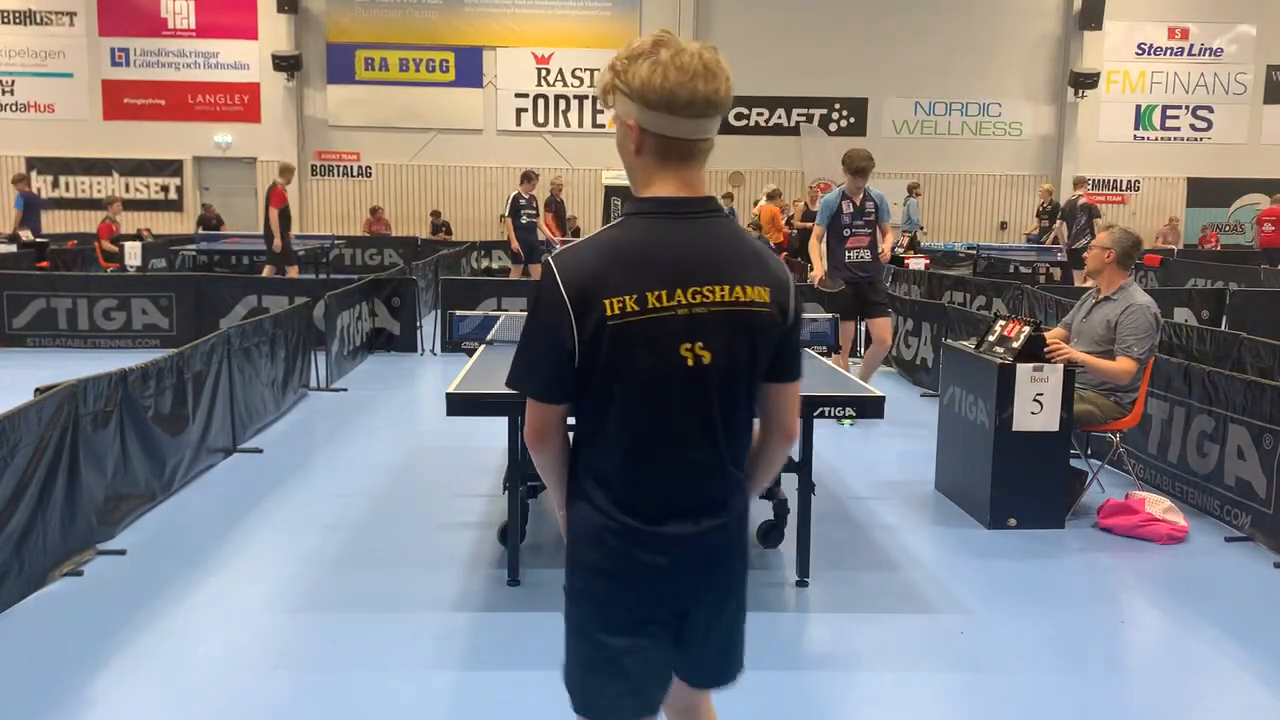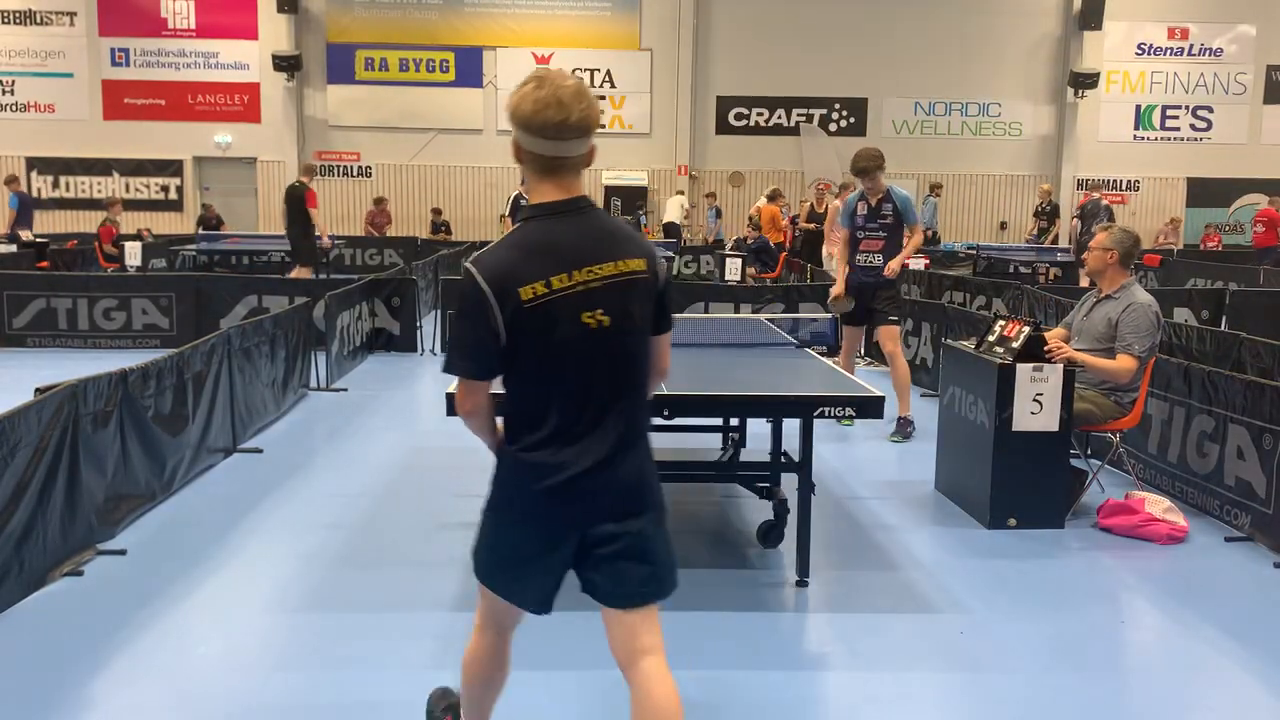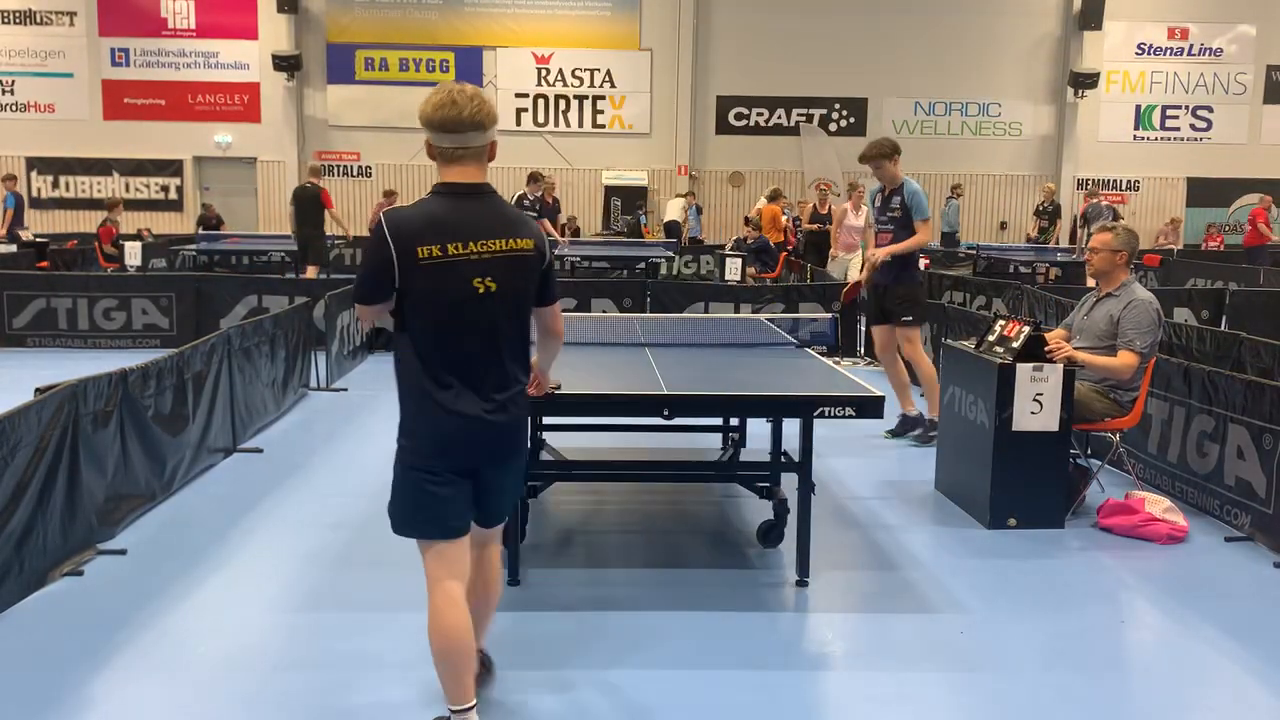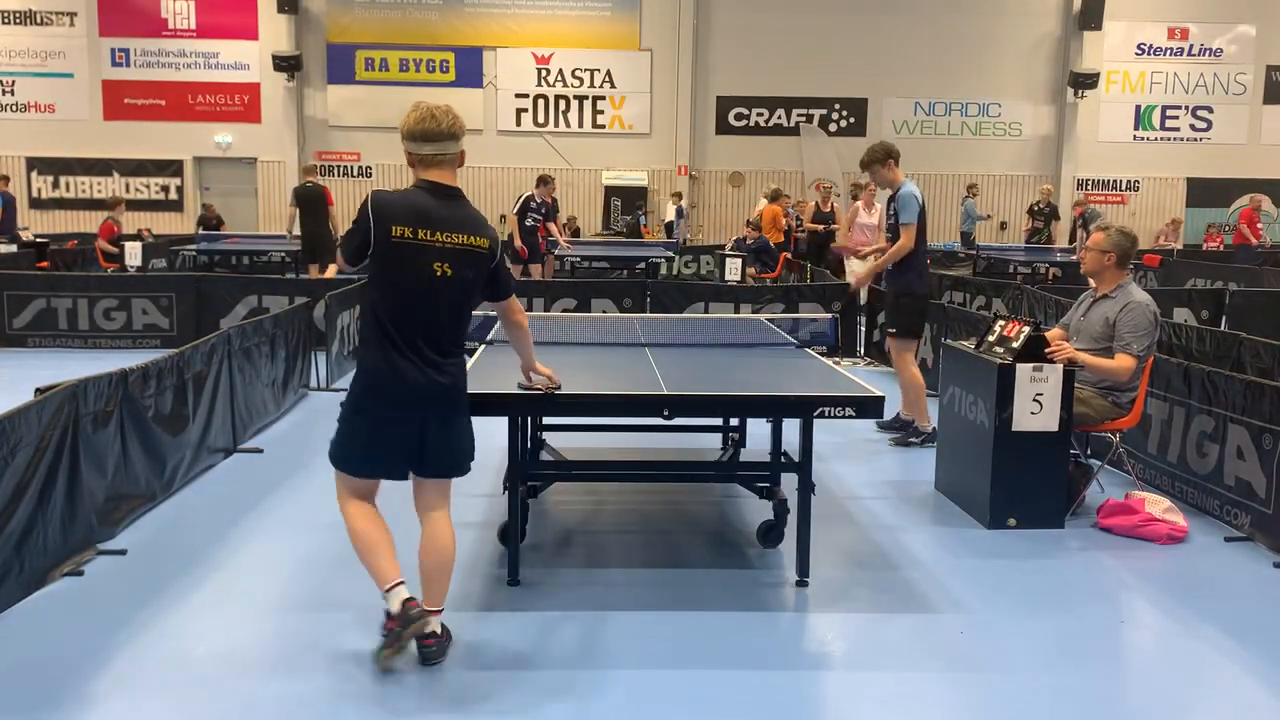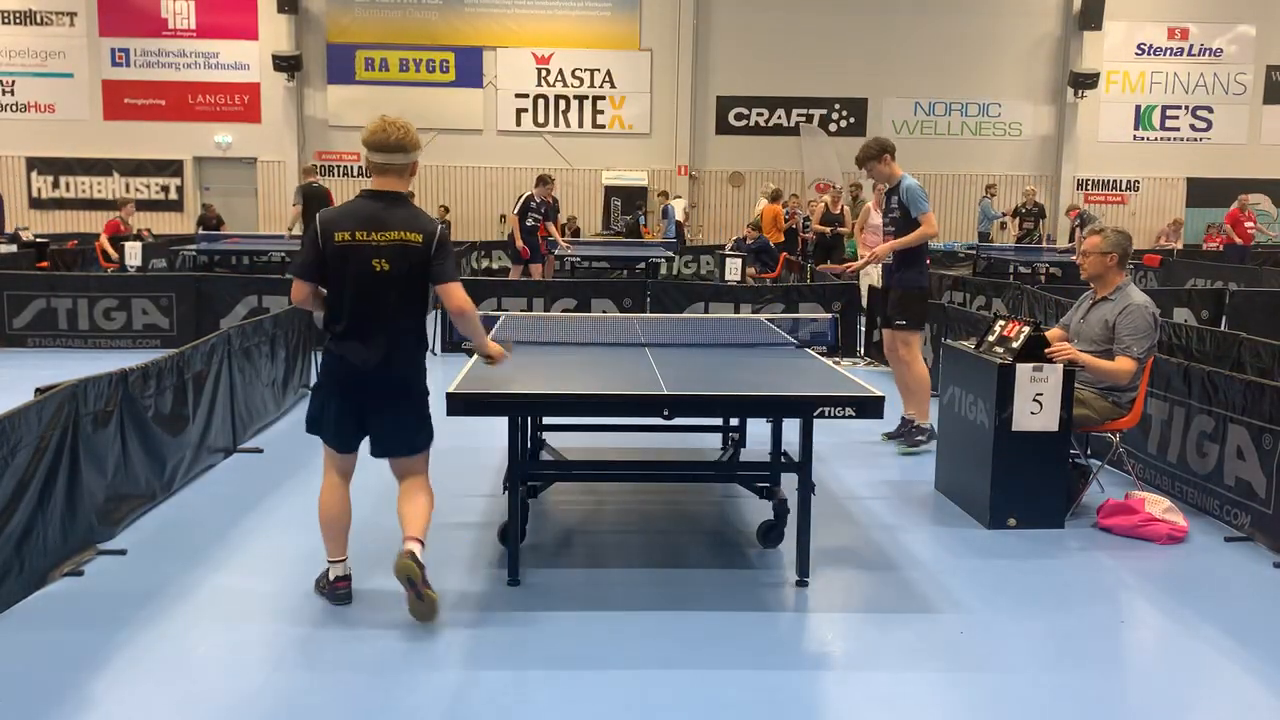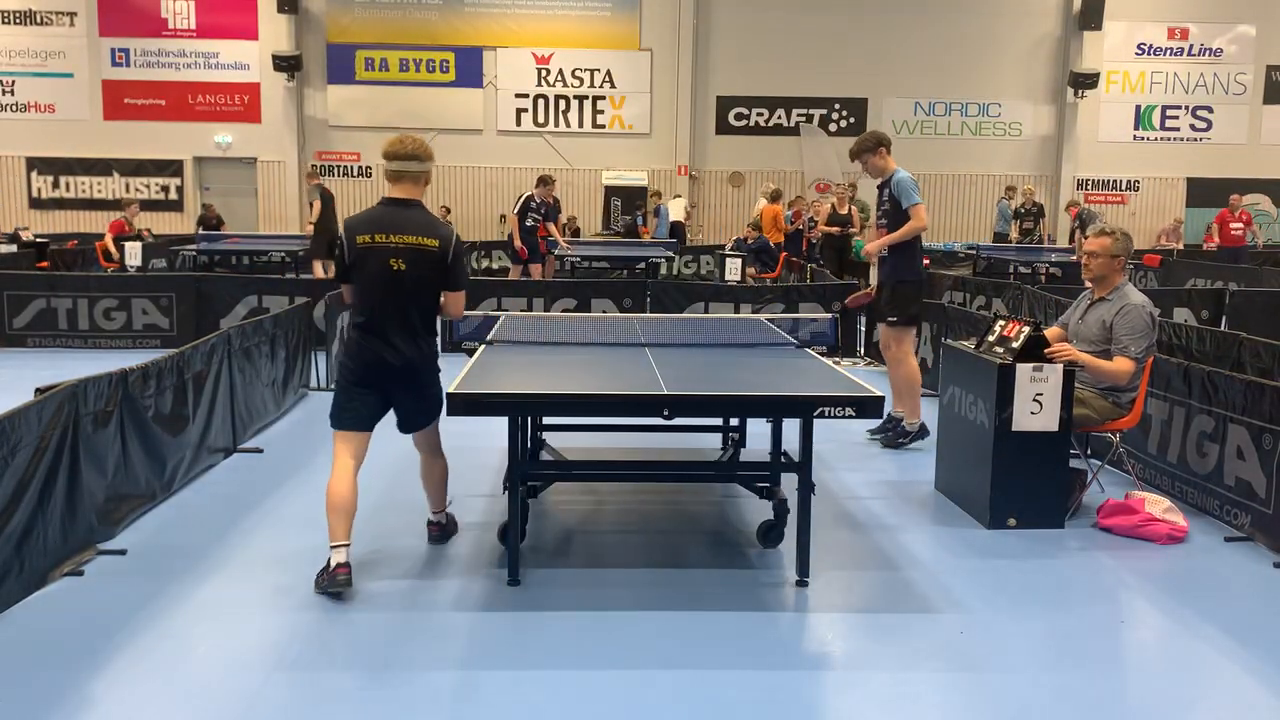
dt=0.4s
person 1, frame 1
left shoulder: (577, 272)
right shoulder: (766, 272)
left elbow: (542, 429)
right elbow: (782, 429)
left wrist: (571, 508)
left hip: (612, 550)
right hip: (718, 545)
person 1, frame 2
left shoulder: (491, 271)
right shoulder: (638, 250)
left elbow: (471, 404)
right elbow: (658, 370)
left hip: (534, 485)
right hip: (626, 479)
left knee: (495, 620)
right knee: (643, 654)
person 1, frame 3
left shoulder: (398, 227)
right shoulder: (529, 232)
left elbow: (369, 312)
right elbow: (553, 329)
right wrist: (538, 372)
left hip: (434, 428)
right hip: (505, 423)
left knee: (446, 574)
right knee: (487, 541)
right ankle: (474, 655)
person 1, frame 4
left shoulder: (381, 207)
right shoulder: (484, 233)
left elbow: (347, 261)
right elbow: (513, 317)
right wrist: (531, 366)
left hip: (382, 386)
right hip: (446, 390)
left knee: (356, 495)
right knee: (435, 509)
left ankle: (400, 603)
right ankle: (431, 624)
person 1, frame 5
left shoulder: (328, 223)
right shoulder: (427, 230)
left elbow: (301, 296)
right elbow: (458, 305)
right wrist: (485, 344)
left hip: (343, 370)
right hip: (402, 374)
left knee: (337, 473)
right knee: (414, 477)
left ankle: (338, 574)
right ankle: (412, 552)
person 1, frame 6
left shoulder: (354, 228)
right shoulder: (443, 236)
left elbow: (349, 296)
right elbow: (455, 310)
left hip: (362, 361)
right hip: (416, 362)
left knee: (346, 459)
right knee: (429, 446)
left ankle: (339, 561)
right ankle: (438, 520)
person 2, frame 1
left shoulder: (878, 199)
right shoulder: (831, 201)
left elbow: (887, 231)
right elbow: (816, 239)
left wrist: (886, 246)
right wrist: (818, 267)
left hip: (872, 276)
right hip: (840, 279)
left knee: (884, 342)
right knee: (844, 345)
left ankle: (861, 384)
person 2, frame 2
left shoulder: (901, 199)
right shoulder: (851, 203)
left elbow: (917, 236)
right elbow: (844, 243)
left wrist: (898, 260)
right wrist: (839, 280)
left hip: (886, 285)
right hip: (856, 283)
left knee: (892, 349)
right knee: (849, 348)
left ankle: (905, 418)
person 2, frame 3
left shoulder: (912, 191)
right shoulder: (876, 195)
left elbow: (924, 236)
left wrist: (887, 252)
right wrist: (866, 270)
left hip: (905, 281)
right hip: (881, 283)
left knee: (912, 350)
right knee: (884, 352)
left ankle: (937, 418)
right ankle: (910, 414)
person 2, frame 4
left shoulder: (907, 194)
right shoulder: (896, 195)
left elbow: (907, 243)
left wrist: (870, 269)
right wrist: (874, 250)
left hip: (910, 288)
right hip: (901, 286)
left knee: (903, 359)
right knee: (898, 353)
left ankle: (924, 427)
right ankle: (907, 416)
person 2, frame 5
left shoulder: (910, 188)
right shoulder: (889, 192)
left elbow: (930, 229)
left wrist: (890, 247)
right wrist: (865, 260)
left hip: (910, 283)
right hip: (894, 282)
left knee: (908, 353)
right knee: (892, 352)
left ankle: (923, 426)
right ankle: (911, 418)
person 2, frame 6
left shoulder: (902, 180)
right shoulder: (885, 186)
left elbow: (920, 223)
left wrist: (880, 243)
left hip: (905, 278)
right hip: (890, 277)
left knee: (901, 350)
right knee: (888, 347)
left ankle: (914, 424)
right ankle: (899, 416)
person 3, frame 1
left shoulder: (1138, 308)
right shoulder: (1090, 297)
left elbow: (1124, 372)
right elbow: (1059, 335)
left wrist: (1079, 358)
right wrist: (1025, 339)
left hip: (1106, 399)
right hip: (1069, 386)
left knee: (1038, 411)
right knee: (1019, 395)
person 3, frame 2
left shoulder: (1139, 306)
right shoulder: (1091, 298)
left elbow: (1124, 372)
right elbow: (1059, 335)
left wrist: (1079, 358)
left hip: (1107, 398)
person 3, frame 3
left shoulder: (1139, 304)
right shoulder: (1091, 298)
left elbow: (1125, 368)
right elbow: (1059, 336)
left wrist: (1079, 357)
left hip: (1108, 396)
person 3, frame 4
left shoulder: (1136, 306)
right shoulder: (1088, 297)
left elbow: (1123, 370)
right elbow: (1056, 336)
left wrist: (1080, 358)
left hip: (1105, 398)
person 3, frame 5
left shoulder: (1135, 307)
right shoulder: (1088, 298)
left elbow: (1123, 374)
right elbow: (1056, 336)
left wrist: (1081, 358)
left hip: (1105, 399)
right hip: (1071, 384)
person 3, frame 6
left shoulder: (1133, 307)
right shoulder: (1087, 297)
left elbow: (1122, 373)
right elbow: (1054, 335)
left wrist: (1081, 358)
left hip: (1105, 399)
right hip: (1071, 385)
